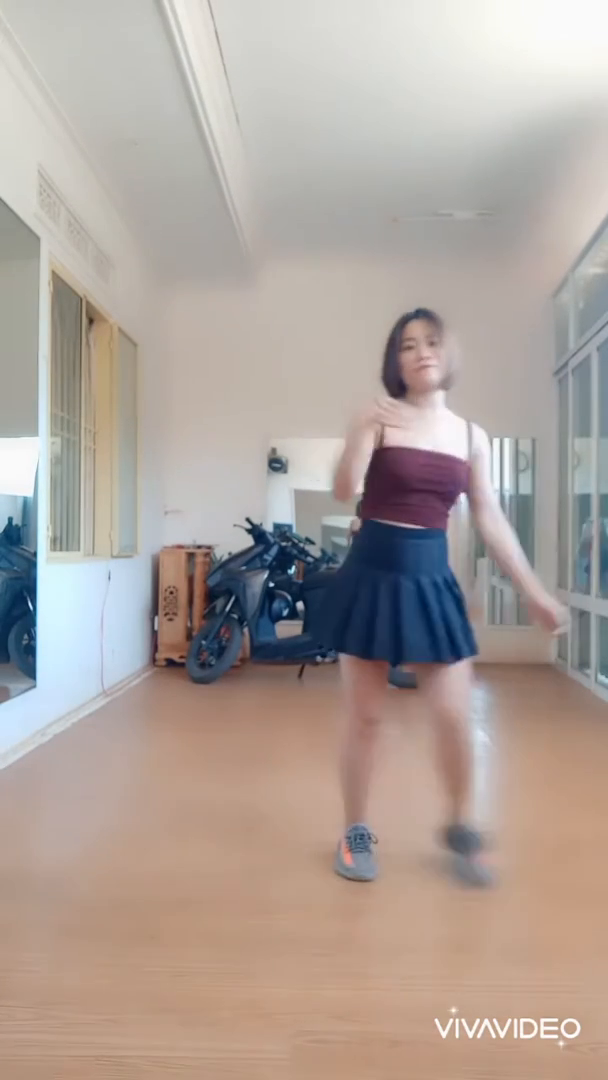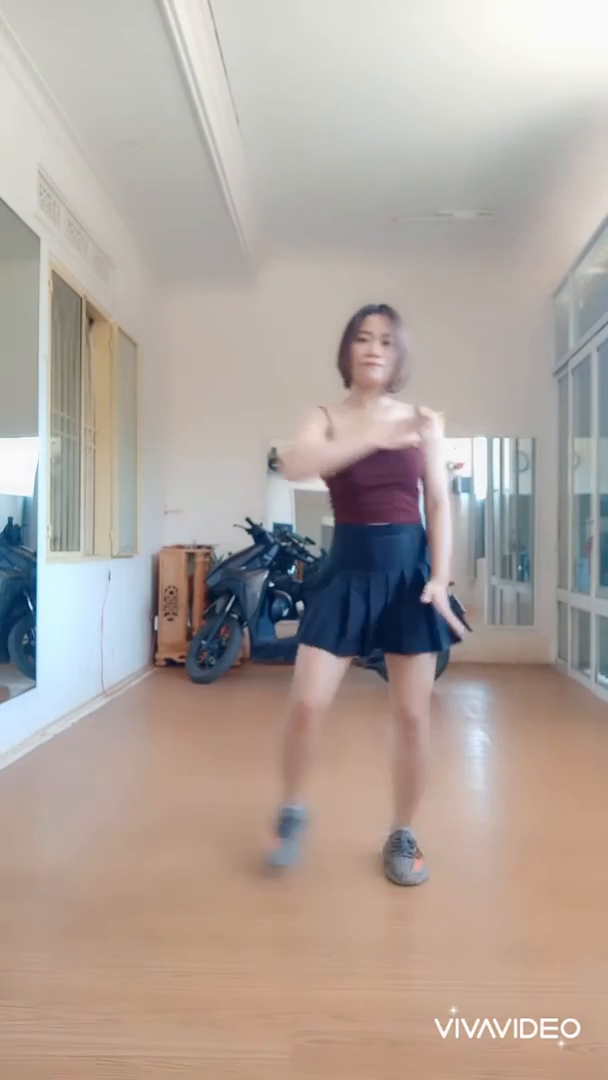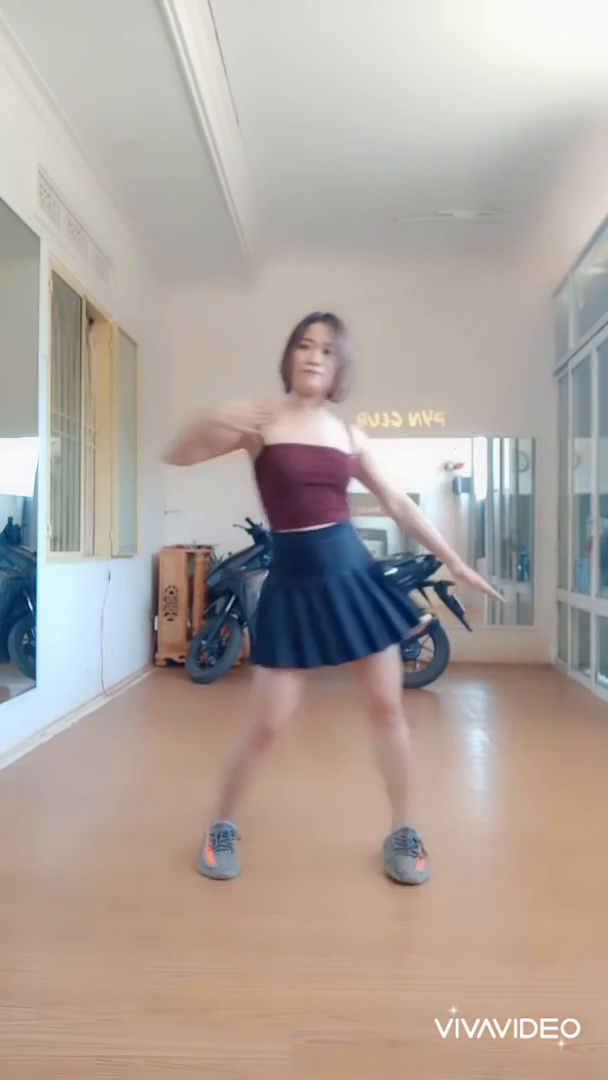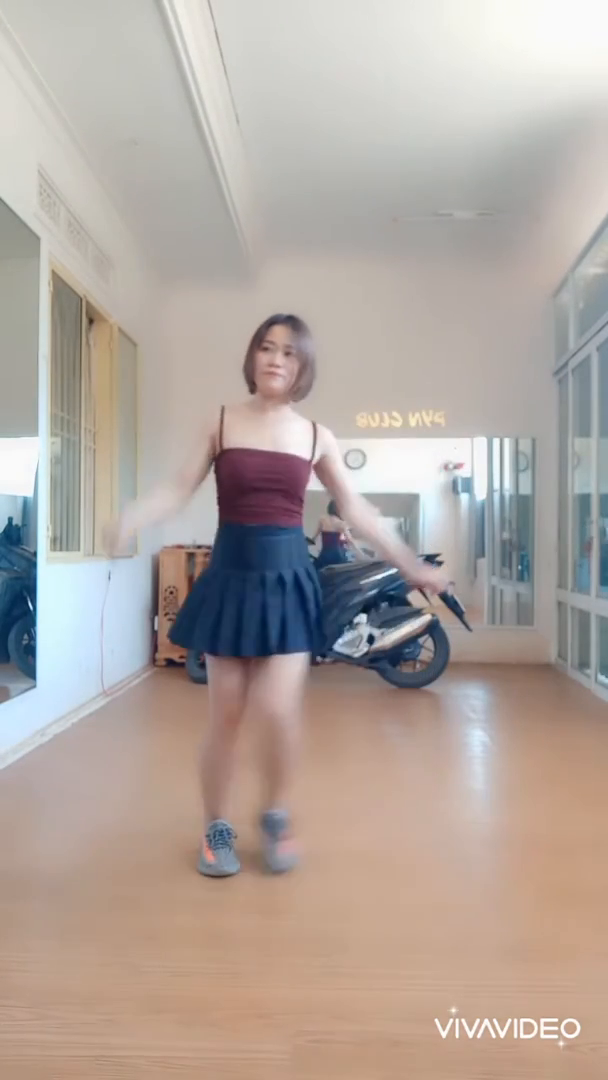
dt=0.3s
person 1, frame 1
left shoulder: (471, 436)
right shoulder: (379, 417)
left elbow: (490, 519)
right elbow: (342, 489)
left wrist: (532, 589)
right wrist: (359, 434)
left hip: (430, 580)
right hip: (370, 577)
left knee: (453, 718)
right knee: (364, 718)
left ankle: (459, 826)
right ankle: (356, 831)
person 1, frame 2
left shoulder: (426, 421)
right shoulder: (327, 419)
left elbow: (438, 505)
right elbow: (298, 465)
left wrist: (438, 577)
right wrist: (376, 435)
left hip: (409, 573)
right hip: (348, 575)
left knee: (412, 716)
right knee: (306, 705)
left ankle: (402, 835)
right ankle: (292, 812)
person 1, frame 3
left shoulder: (349, 435)
right shoulder: (258, 420)
left elbow: (397, 503)
right elbow: (178, 454)
left wrist: (454, 562)
right wrist: (214, 421)
left hip: (353, 575)
right hip: (293, 583)
left knee: (387, 708)
right knee: (267, 724)
left ankle: (402, 833)
right ankle: (221, 825)
person 1, frame 4
left shoulder: (316, 436)
right shoulder: (221, 421)
left elbow: (355, 509)
right elbow: (179, 490)
left wrist: (409, 563)
right wrist: (128, 522)
left hip: (288, 579)
right hip: (231, 577)
left knee: (278, 710)
right knee: (225, 715)
left ankle: (276, 814)
right ankle: (216, 826)
